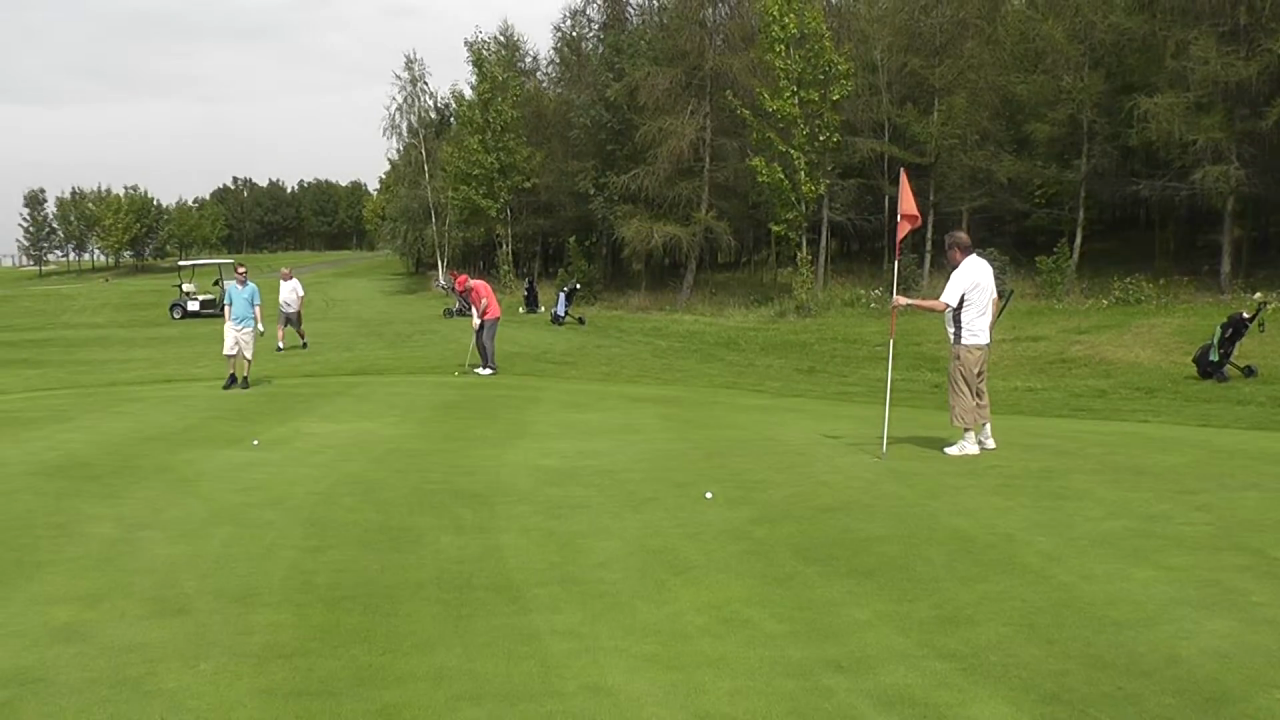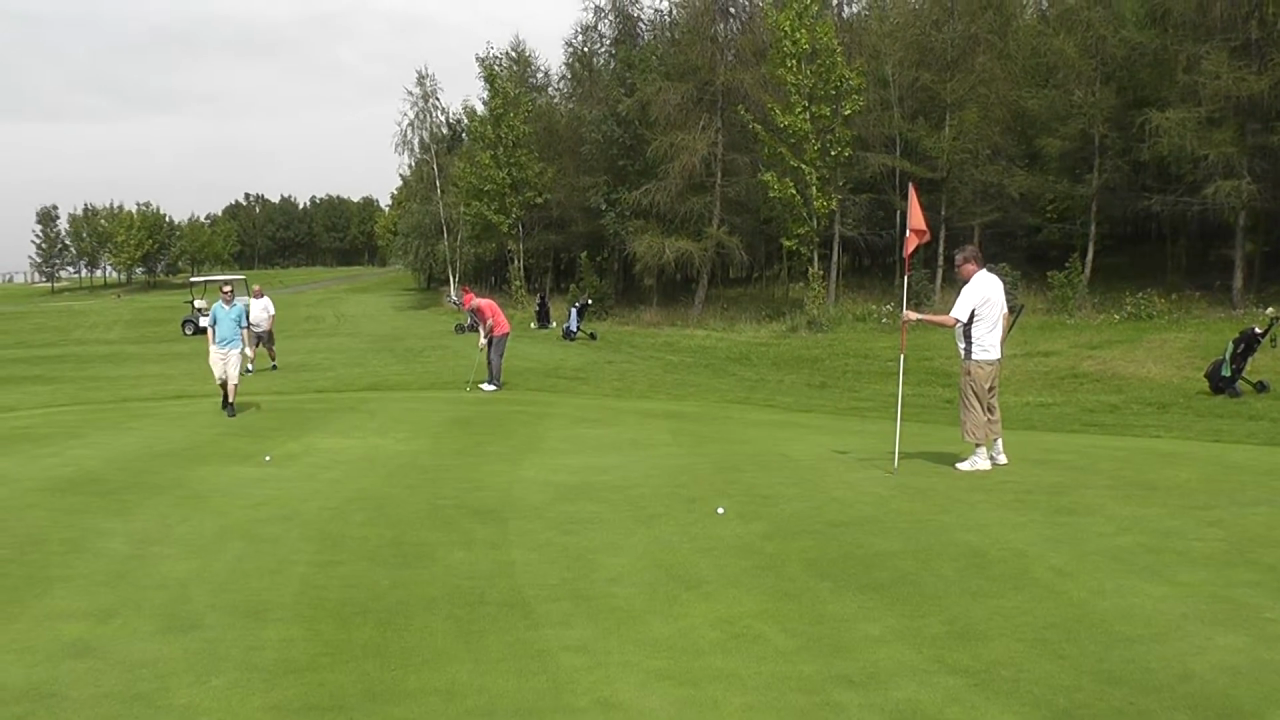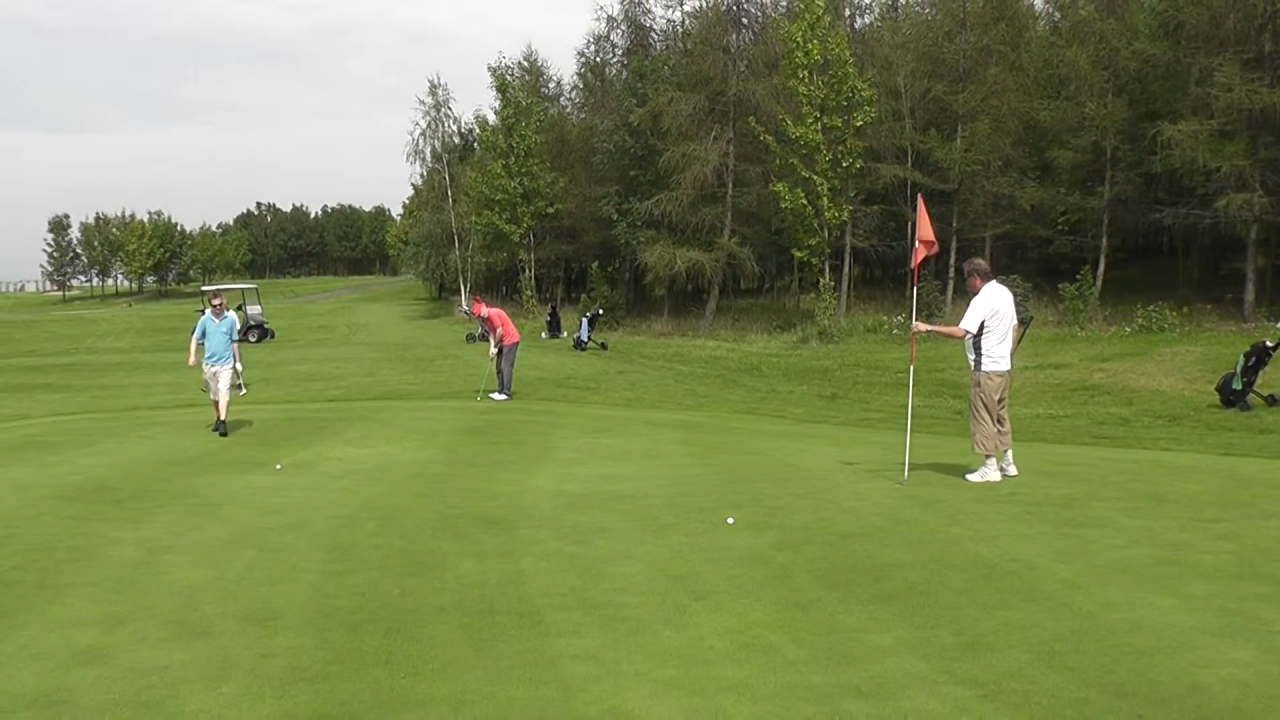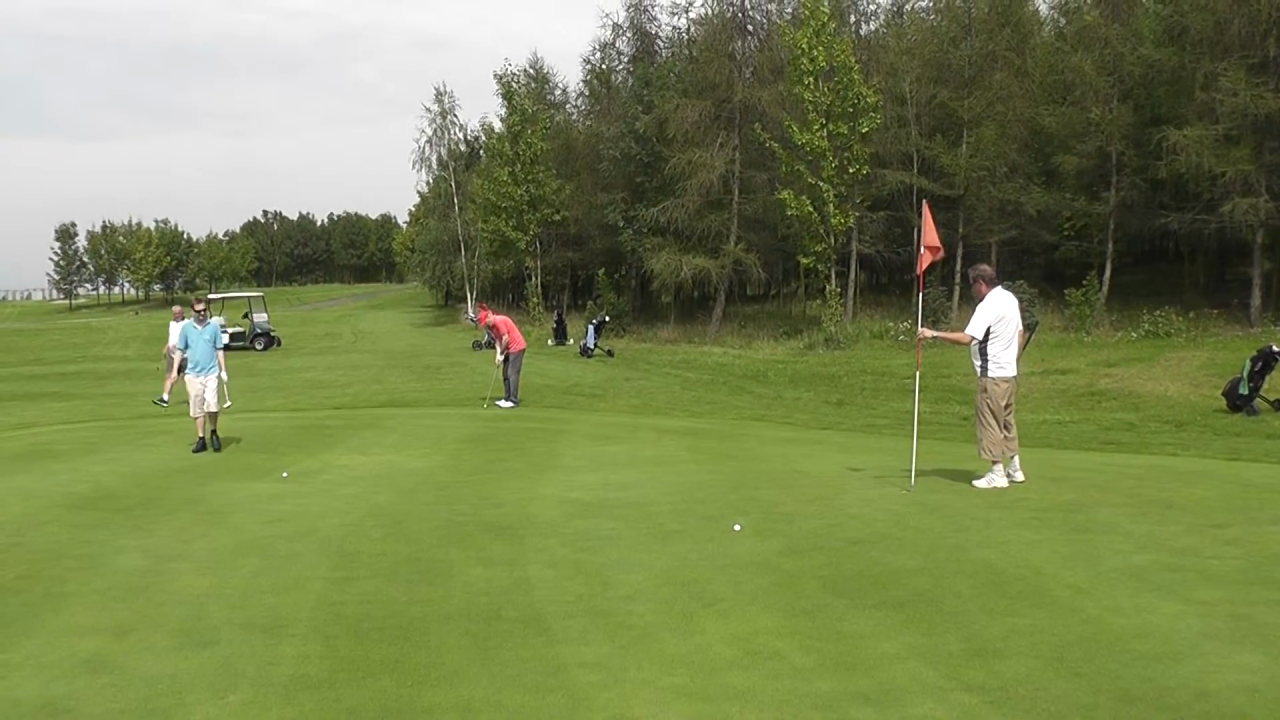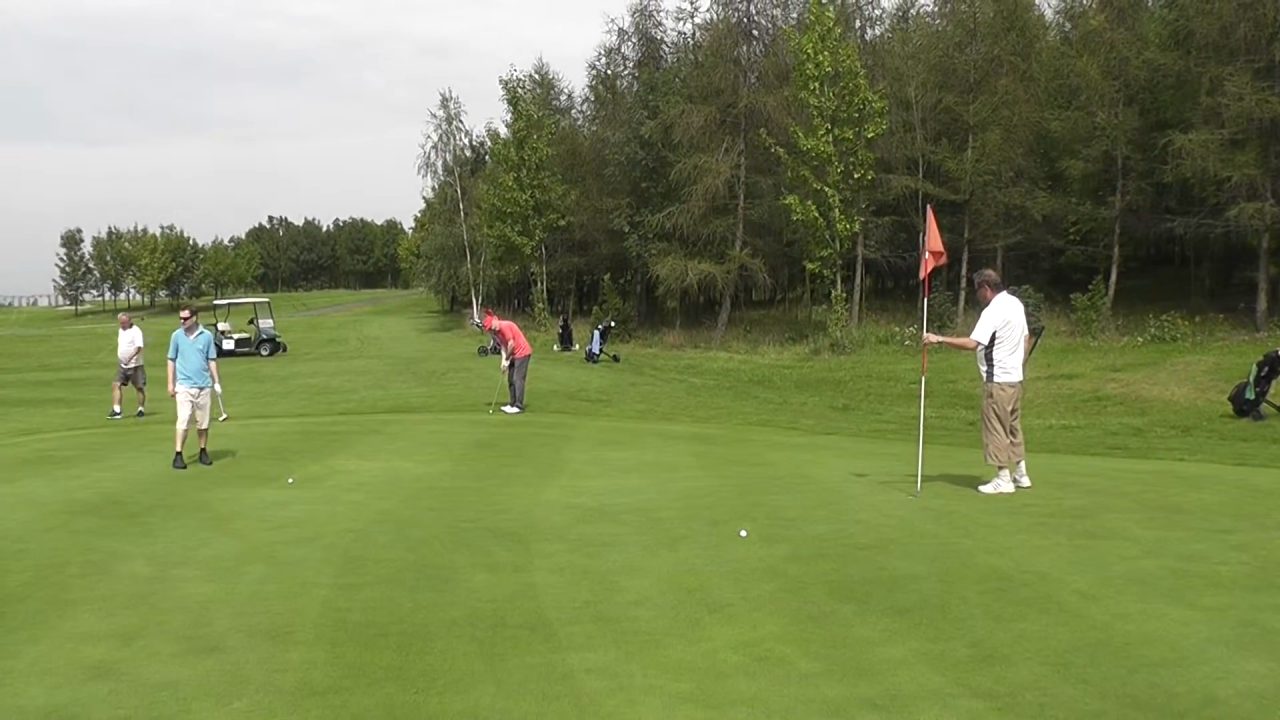
dt=1s
person 1, frame 1
left shoulder: (962, 273)
right shoulder: (984, 266)
left elbow: (941, 305)
right elbow: (994, 300)
left wrist: (909, 302)
left hip: (965, 342)
right hip: (982, 339)
left knee: (963, 390)
right knee: (979, 388)
left ankle: (969, 440)
right ankle: (985, 436)
person 1, frame 2
left shoulder: (973, 288)
right shoulder: (995, 281)
left elbow: (951, 321)
right elbow: (1004, 315)
left wrist: (918, 317)
left hip: (976, 357)
right hip: (993, 354)
left knee: (974, 405)
right knee: (990, 404)
left ankle: (980, 456)
right ankle: (997, 451)
person 1, frame 3
left shoulder: (983, 300)
right shoulder: (1004, 293)
left elbow: (961, 332)
right elbow: (1014, 327)
left wrist: (928, 328)
left hip: (986, 368)
right hip: (1002, 365)
left knee: (983, 417)
right knee: (1000, 414)
left ankle: (990, 467)
right ankle: (1007, 462)
person 1, frame 4
left shoulder: (988, 306)
right shoulder: (1010, 298)
left elbow: (966, 338)
right elbow: (1019, 332)
left wrist: (934, 334)
left hip: (992, 374)
right hip: (1009, 371)
left knee: (990, 423)
right knee: (1007, 421)
left ankle: (997, 474)
right ankle: (1014, 468)
person 1, frame 5
left shoulder: (993, 311)
right shoulder: (1015, 303)
left elbow: (972, 343)
right elbow: (1025, 337)
left wrist: (939, 339)
left hip: (998, 379)
right hip: (1015, 376)
left knee: (996, 428)
right knee: (1013, 426)
left ankle: (1004, 478)
right ankle: (1020, 474)
